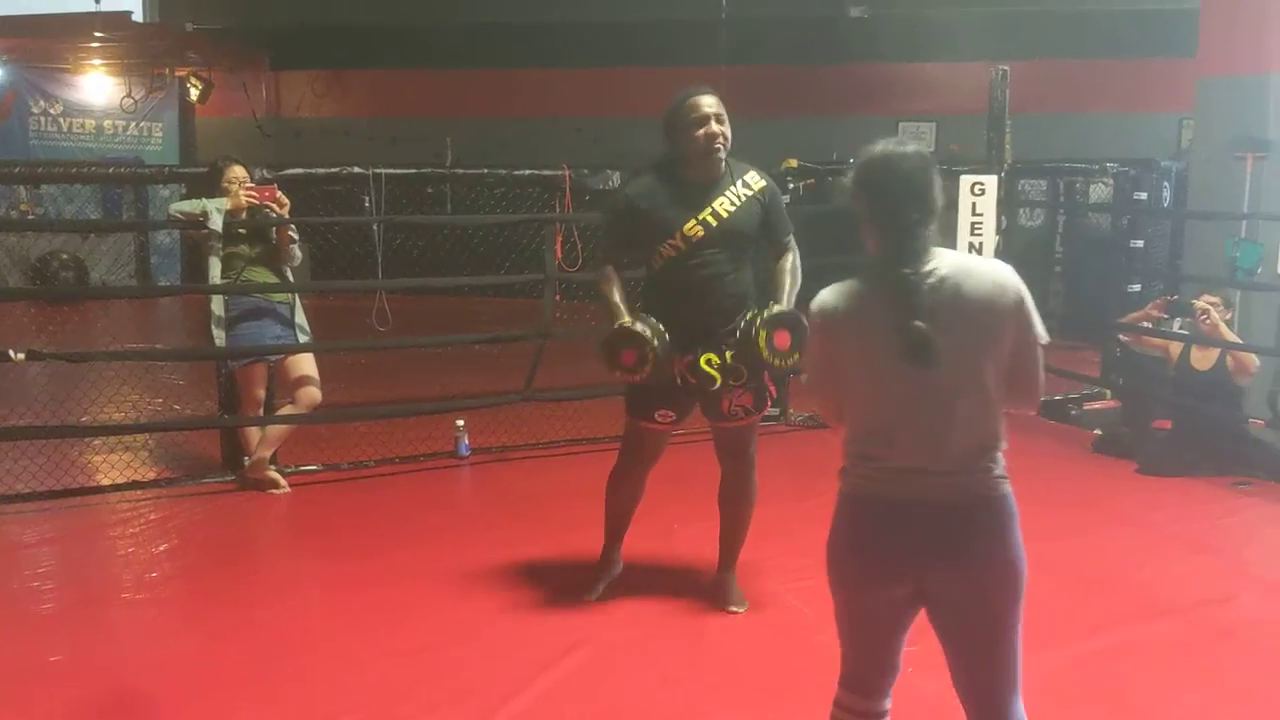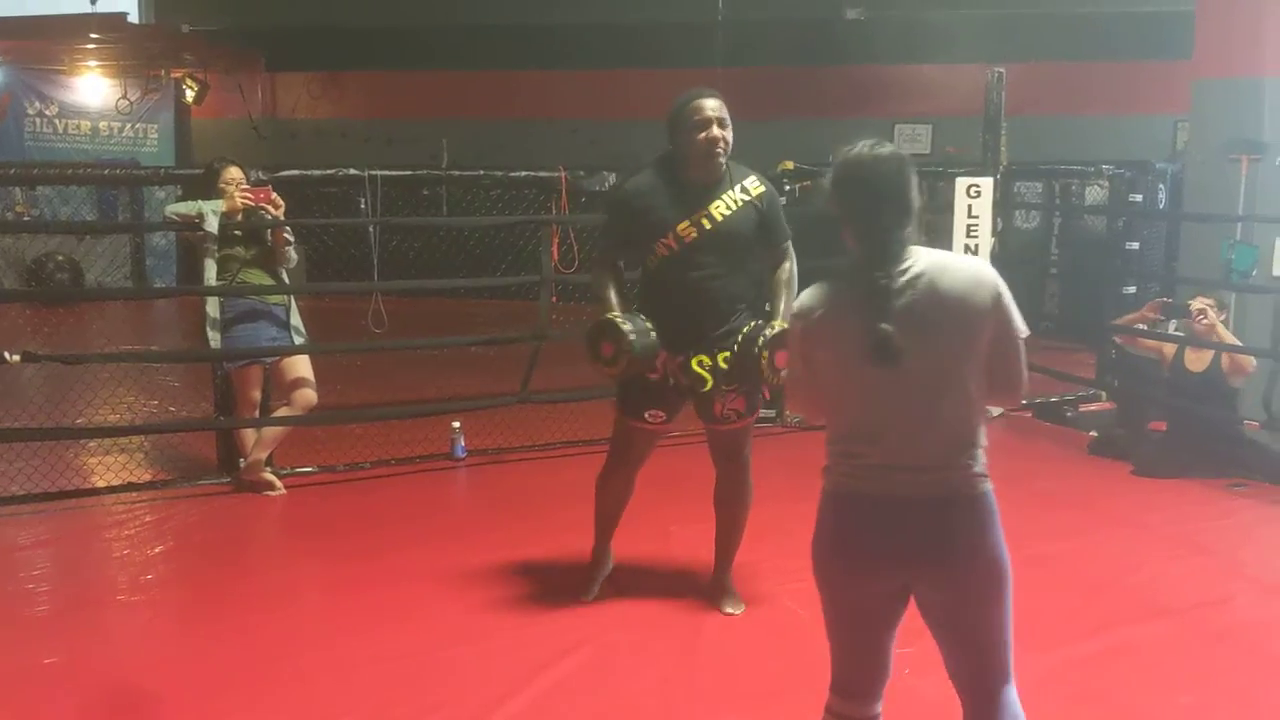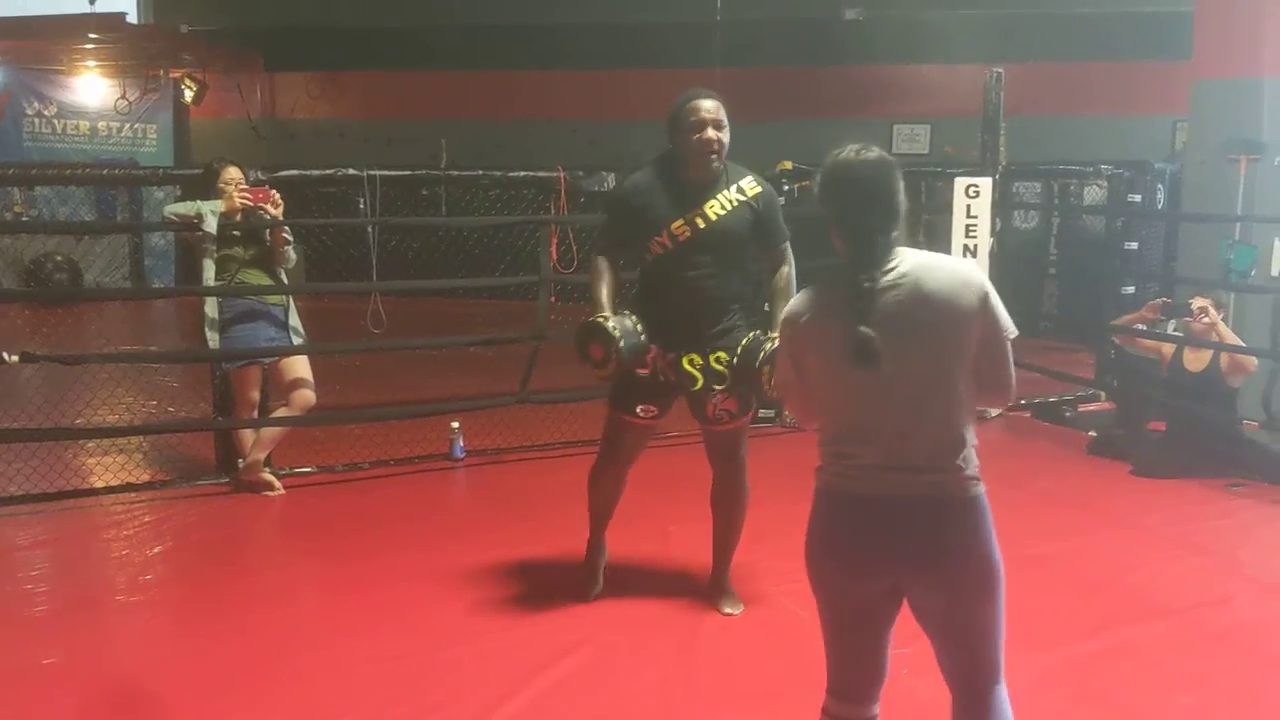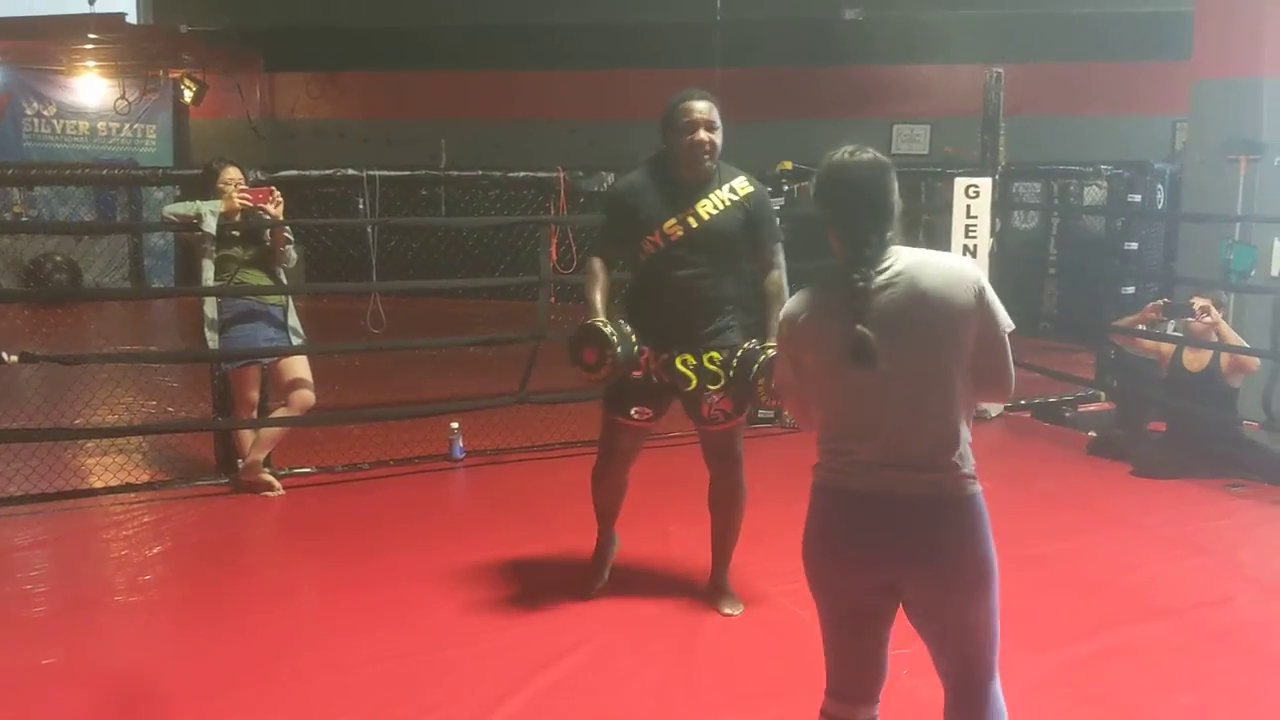
dt=0.1s
person 1, frame 1
left shoulder: (834, 308)
right shoulder: (1000, 284)
left elbow: (832, 410)
right elbow: (1027, 394)
left hip: (873, 522)
right hip: (976, 519)
person 1, frame 2
left shoulder: (814, 309)
right shoulder: (978, 281)
left elbow: (813, 409)
right elbow: (1009, 390)
left hip: (856, 520)
right hip: (957, 516)
person 1, frame 3
left shoulder: (804, 314)
right shoulder: (964, 281)
left elbow: (805, 413)
right elbow: (1000, 390)
left hip: (848, 520)
right hip: (948, 516)
person 1, frame 4
left shoulder: (801, 314)
right shoulder: (961, 278)
left elbow: (804, 412)
right elbow: (999, 385)
left hip: (845, 518)
right hip: (944, 515)
person 2, frame 1
left shoulder: (757, 186)
right shoulder: (642, 194)
left elbow: (786, 251)
right elbow: (610, 263)
left wrist: (783, 308)
right wrist: (621, 314)
left hip: (736, 348)
right hip: (664, 349)
left knee: (739, 460)
right knee: (635, 457)
left ankle: (726, 572)
right ankle: (610, 558)
person 2, frame 2
left shoulder: (756, 191)
right shoulder: (640, 192)
left elbow: (783, 258)
right elbow: (608, 259)
left wrist: (780, 320)
right wrist: (614, 313)
left hip: (729, 349)
right hip: (657, 349)
left knee: (734, 463)
right knee: (624, 455)
left ankle: (722, 574)
right ankle: (601, 555)
person 2, frame 3
left shoulder: (754, 193)
right shoulder: (638, 190)
left elbow: (781, 263)
right elbow: (606, 256)
left wrist: (778, 330)
right wrist: (604, 312)
left hip: (723, 348)
right hip: (650, 345)
left knee: (729, 463)
right knee: (615, 452)
left ankle: (721, 575)
right ankle: (596, 547)
person 2, frame 4
left shoulder: (747, 193)
right shoulder: (632, 190)
left elbow: (771, 267)
right elbow: (602, 257)
left wrist: (773, 338)
right wrist: (598, 316)
left hip: (717, 348)
right hip: (644, 345)
left knee: (726, 463)
right knee: (614, 455)
left ankle: (720, 576)
right ankle: (605, 542)
person 3, frame 1
left shoulder: (265, 219)
right shoulder: (214, 225)
left elbow: (292, 258)
right elbow: (175, 210)
left wrist: (284, 221)
right wrist: (227, 206)
left hip: (285, 313)
right hip: (246, 313)
left knee: (309, 395)
right knee: (253, 400)
left ankle: (258, 462)
right ankle: (259, 466)
person 3, frame 2
left shoulder: (260, 221)
right shoulder: (210, 226)
left elbow: (288, 261)
right elbow: (170, 211)
left wrist: (279, 223)
right wrist: (223, 208)
left hip: (280, 315)
right hip: (242, 315)
left knee: (305, 397)
right knee: (249, 402)
left ankle: (253, 465)
right ankle: (254, 468)
person 3, frame 3
left shoulder: (259, 221)
right shoulder: (208, 226)
left elbow: (286, 260)
right elbow: (169, 212)
left wrist: (277, 222)
right wrist: (221, 208)
left hip: (279, 315)
right hip: (240, 316)
left knee: (303, 397)
right knee: (248, 402)
left ankle: (252, 465)
right ankle: (253, 469)
person 3, frame 4
left shoulder: (259, 222)
right shoulder: (208, 226)
left elbow: (287, 259)
right elbow: (168, 212)
left wrist: (278, 221)
right wrist: (220, 208)
left hip: (278, 315)
right hip: (240, 316)
left knee: (303, 397)
right knee: (247, 402)
left ankle: (251, 465)
right ankle: (252, 469)
person 4, frame 1
left shoulder: (1233, 354)
right shoulder: (1176, 346)
left elbow: (1252, 367)
right elbow: (1122, 331)
left wrist: (1217, 324)
right wrist: (1146, 314)
left hip: (1231, 445)
right hip: (1184, 441)
person 4, frame 2
left shoulder: (1227, 355)
right shoulder: (1170, 348)
left elbow: (1249, 367)
right elbow: (1116, 332)
left wrist: (1215, 325)
right wrist: (1142, 316)
left hip: (1226, 445)
right hip: (1179, 443)
person 4, frame 3
left shoulder: (1227, 355)
right shoulder: (1169, 348)
left elbow: (1250, 365)
right elbow: (1115, 332)
left wrist: (1216, 324)
right wrist: (1141, 316)
left hip: (1224, 445)
right hip: (1178, 443)
left knee: (1272, 466)
person 4, frame 4
left shoulder: (1227, 355)
right shoulder: (1169, 348)
left elbow: (1253, 365)
right elbow: (1115, 334)
left wrist: (1218, 323)
right wrist: (1143, 317)
left hip: (1225, 445)
right hip: (1178, 443)
left knee: (1272, 466)
